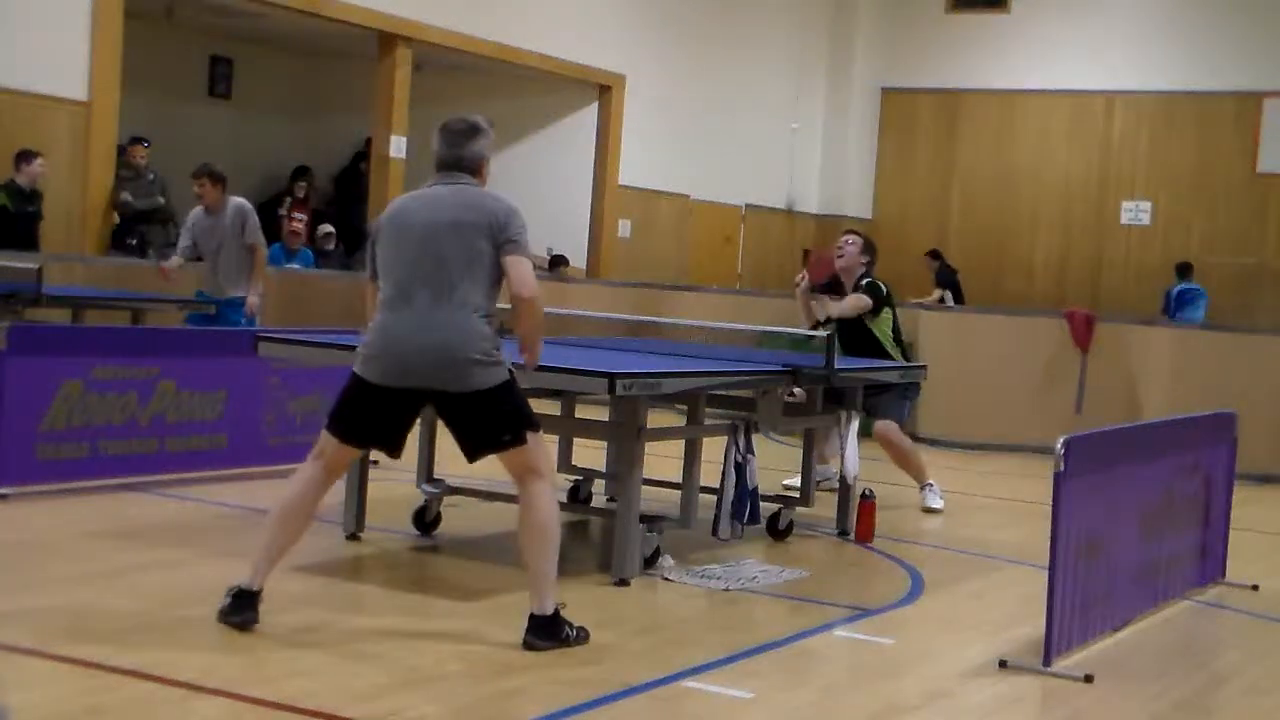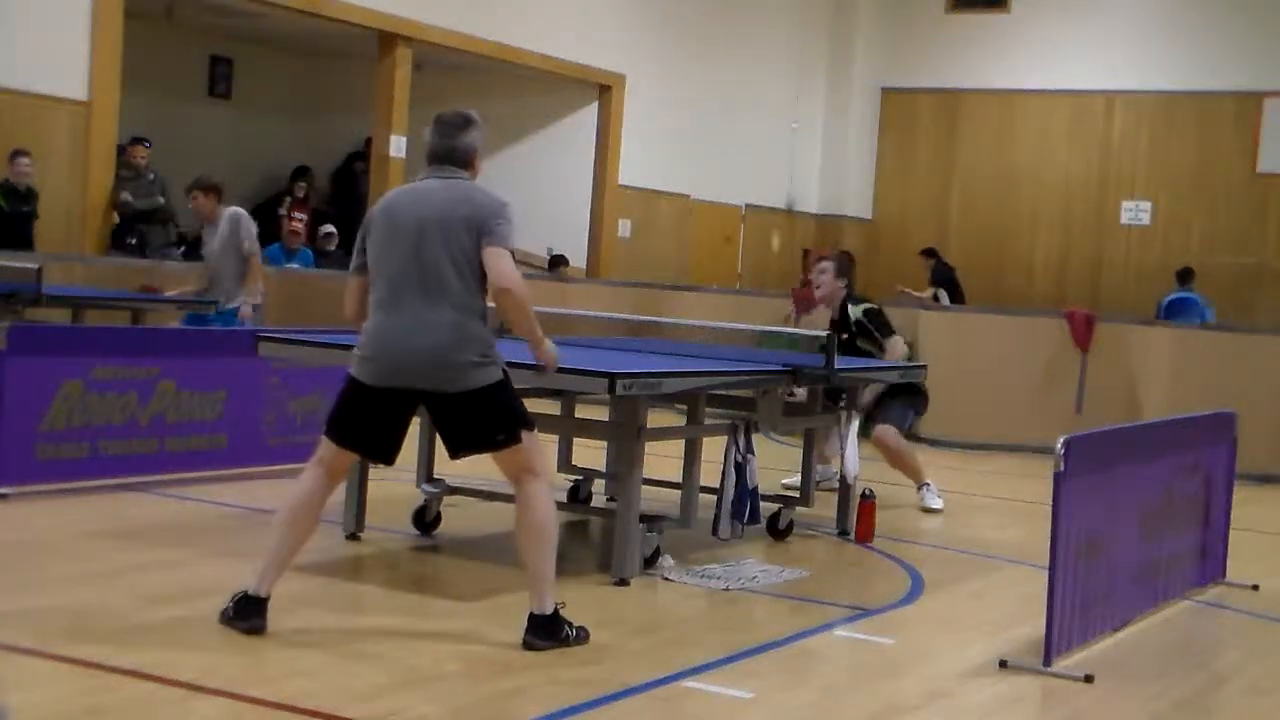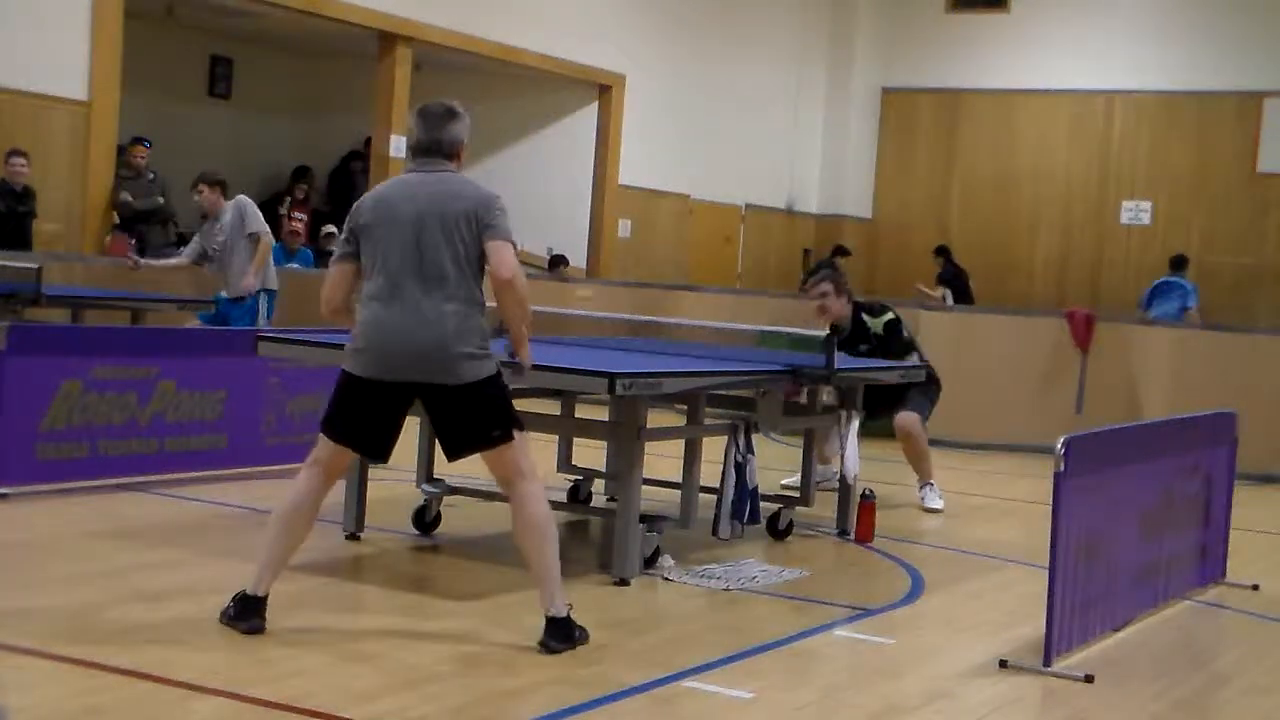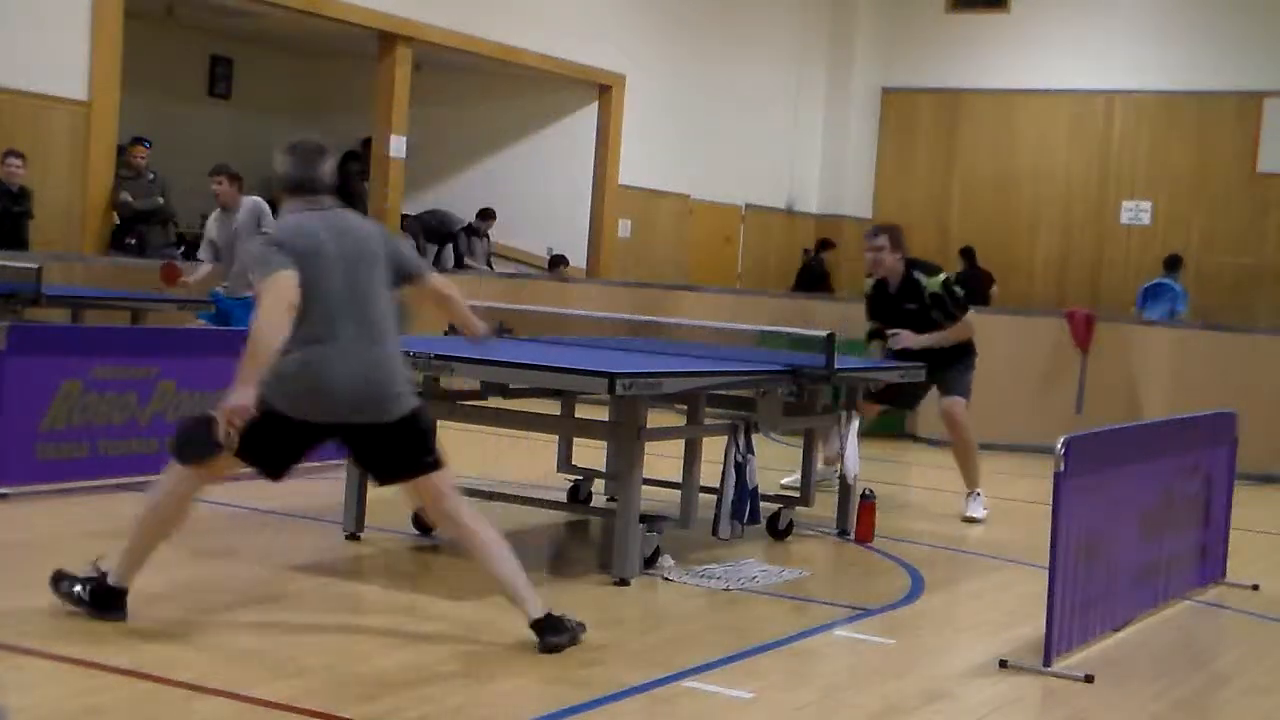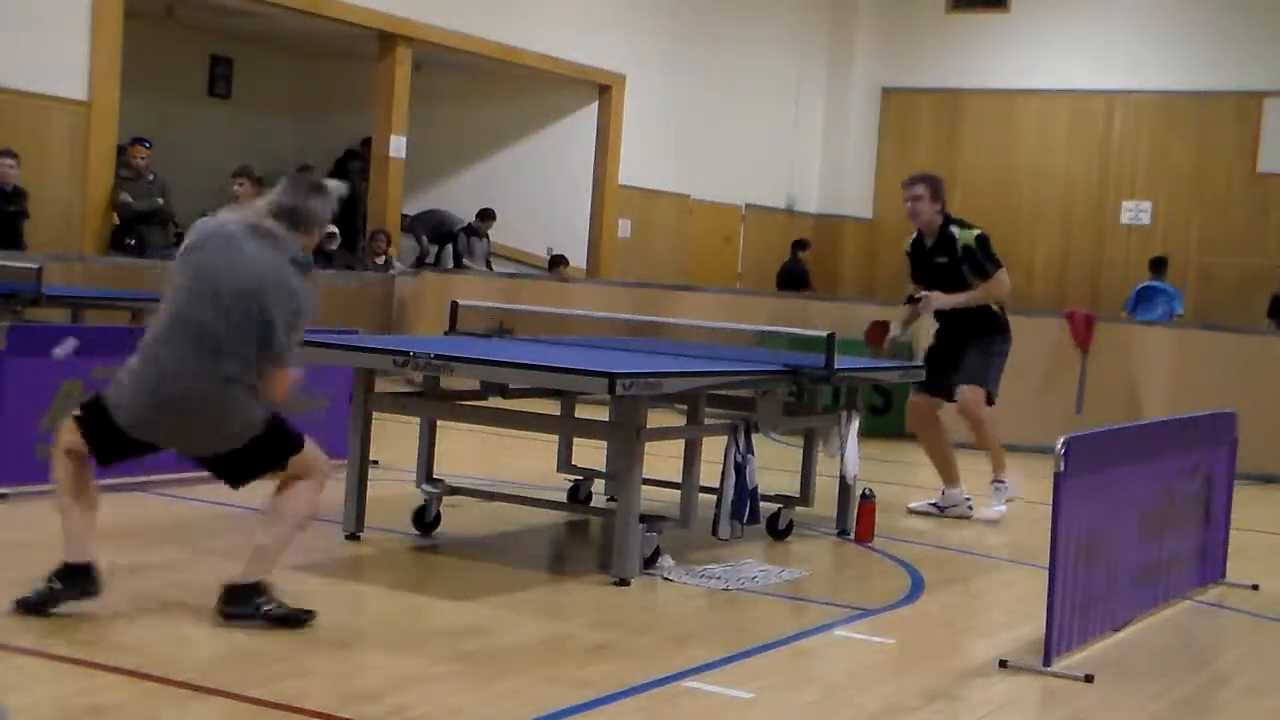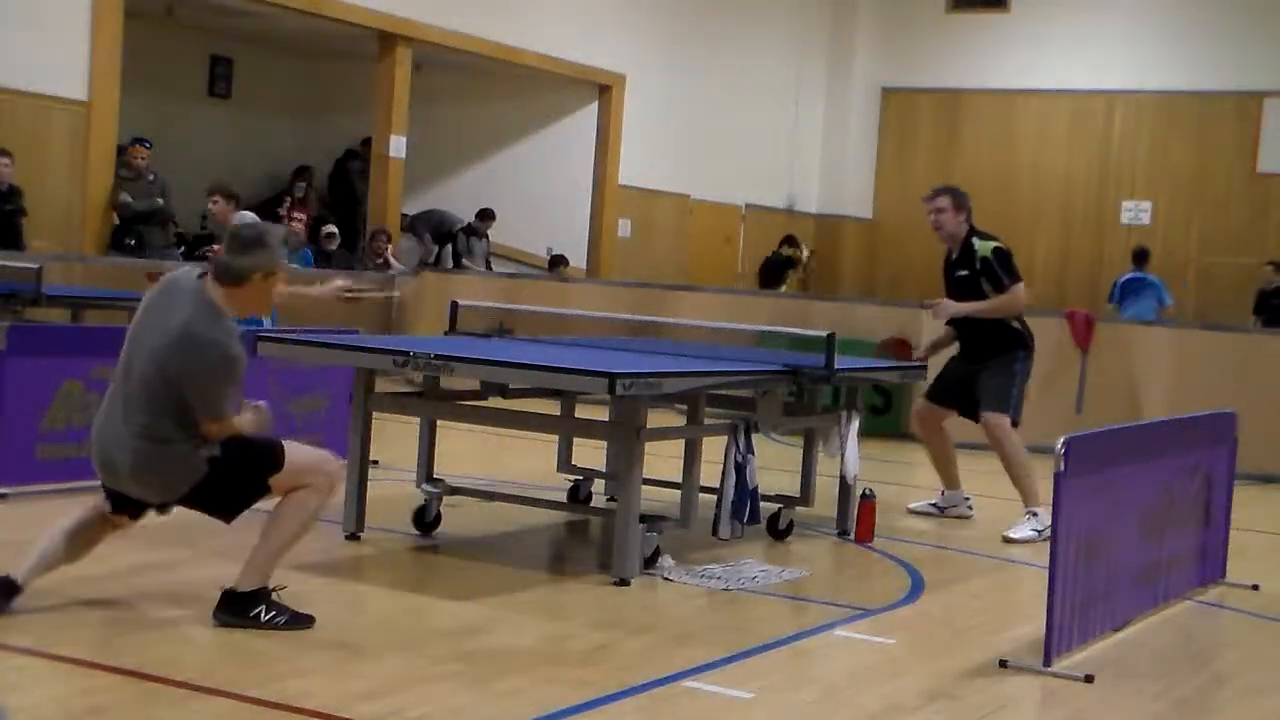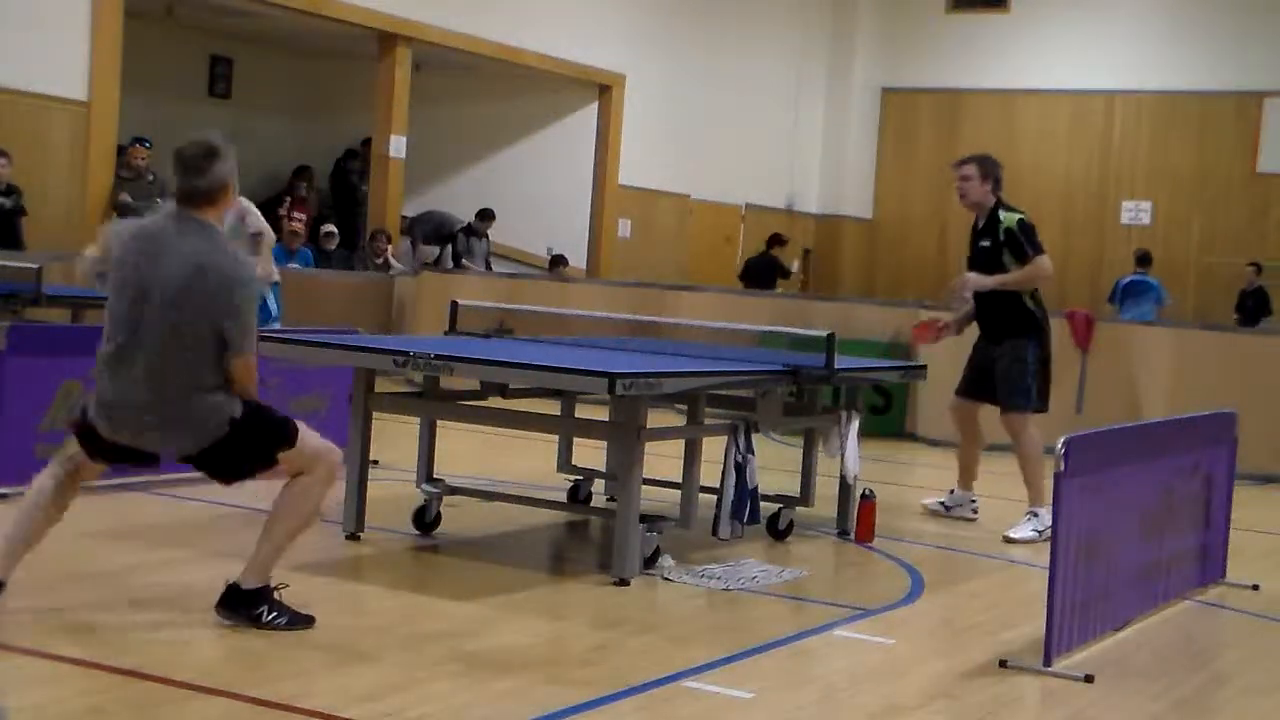
dt=0.3s
person 1, frame 1
left shoulder: (394, 212)
right shoulder: (498, 211)
right elbow: (525, 291)
right wrist: (531, 345)
left hip: (386, 357)
right hip: (468, 361)
left knee: (321, 464)
right knee: (536, 474)
left ankle: (248, 593)
right ankle: (545, 617)
person 1, frame 2
left shoulder: (384, 207)
right shoulder: (486, 206)
left elbow: (353, 308)
right elbow: (504, 283)
right wrist: (539, 341)
left hip: (380, 360)
right hip: (463, 363)
left knee: (323, 469)
right knee: (532, 474)
left ankle: (254, 599)
right ankle: (544, 618)
person 1, frame 3
left shoulder: (371, 202)
right shoulder: (481, 199)
left elbow: (331, 302)
right elbow: (507, 276)
right wrist: (521, 338)
left hip: (375, 356)
right hip: (458, 357)
left knee: (319, 468)
right knee: (521, 478)
left ankle: (253, 599)
right ankle: (556, 618)
person 1, frame 4
left shoulder: (275, 237)
right shoulder: (373, 235)
left elbow: (281, 306)
right elbow: (443, 293)
left wrist: (246, 386)
right wrist: (476, 329)
left hip: (300, 392)
right hip: (383, 396)
left knee: (192, 466)
right knee: (449, 505)
left ankle: (110, 588)
right ankle: (540, 618)
person 1, frame 5
left shoulder: (212, 231)
right shoulder: (289, 291)
right elbow: (273, 392)
left wrist: (272, 201)
left hip: (141, 399)
right hip: (222, 418)
left knee: (68, 444)
right knee: (313, 473)
left ankle: (77, 569)
right ankle: (247, 588)
person 1, frame 6
left shoulder: (178, 281)
right shoulder: (219, 346)
left elbow: (229, 303)
right elbow: (217, 430)
right wrist: (248, 419)
left hip: (114, 453)
right hip: (169, 466)
left knee: (107, 514)
right knee: (324, 472)
right ankle: (245, 596)
person 1, frame 7
left shoulder: (131, 234)
right shoulder: (234, 271)
right elbow: (242, 376)
right wrist: (249, 411)
left hip: (115, 406)
right hip: (195, 419)
left knee: (66, 468)
right knee: (323, 462)
right ankle: (250, 592)
person 2, frame 1
left shoulder: (872, 288)
right shoulder: (840, 298)
left elbow: (860, 303)
left wrist: (832, 309)
right wrist: (803, 294)
left hip: (893, 382)
left knee: (885, 430)
left ankle: (928, 486)
right ankle: (824, 472)
person 2, frame 2
left shoulder: (862, 312)
right shoulder: (837, 322)
left elbow: (898, 350)
left wrist: (869, 394)
left hip: (903, 392)
right hip: (864, 391)
left knee: (883, 435)
left ankle: (925, 486)
right ankle: (826, 471)
person 2, frame 3
left shoulder: (881, 319)
right shoulder: (833, 334)
left hip: (916, 383)
right hip: (874, 386)
left knee: (905, 424)
left ankle: (927, 485)
right ankle: (825, 472)
person 2, frame 4
left shoulder: (932, 281)
right shoulder: (875, 289)
left elbow: (967, 328)
right elbow: (879, 332)
left wrist: (920, 340)
right wrist: (879, 357)
left hip: (950, 356)
right hip: (906, 358)
left knee: (953, 411)
right knee: (860, 406)
left ankle: (975, 494)
right ankle: (827, 469)
person 2, frame 5
left shoulder: (967, 237)
right shoulder: (914, 246)
left elbow: (1002, 286)
left wrist: (950, 300)
right wrist: (902, 326)
left hip: (986, 334)
right hip: (950, 336)
left knee: (969, 401)
right knee: (918, 408)
left ankle: (1001, 481)
right ankle: (953, 494)
person 2, frame 6
left shoulder: (988, 251)
right shoulder: (951, 260)
left elbow: (1020, 299)
left wrist: (964, 309)
right wrist: (931, 348)
left hip: (1008, 353)
right hip: (971, 355)
left knee: (996, 424)
right knee: (925, 415)
left ankle: (1038, 514)
right ankle: (954, 497)
person 2, frame 7
left shoulder: (1012, 222)
right shoulder: (978, 229)
left elbow: (1043, 270)
left wrist: (987, 280)
right wrist: (961, 320)
left hip: (1022, 337)
right hip: (991, 337)
left knee: (1017, 419)
right knee: (962, 409)
left ankle: (1041, 515)
right ankle: (963, 497)
